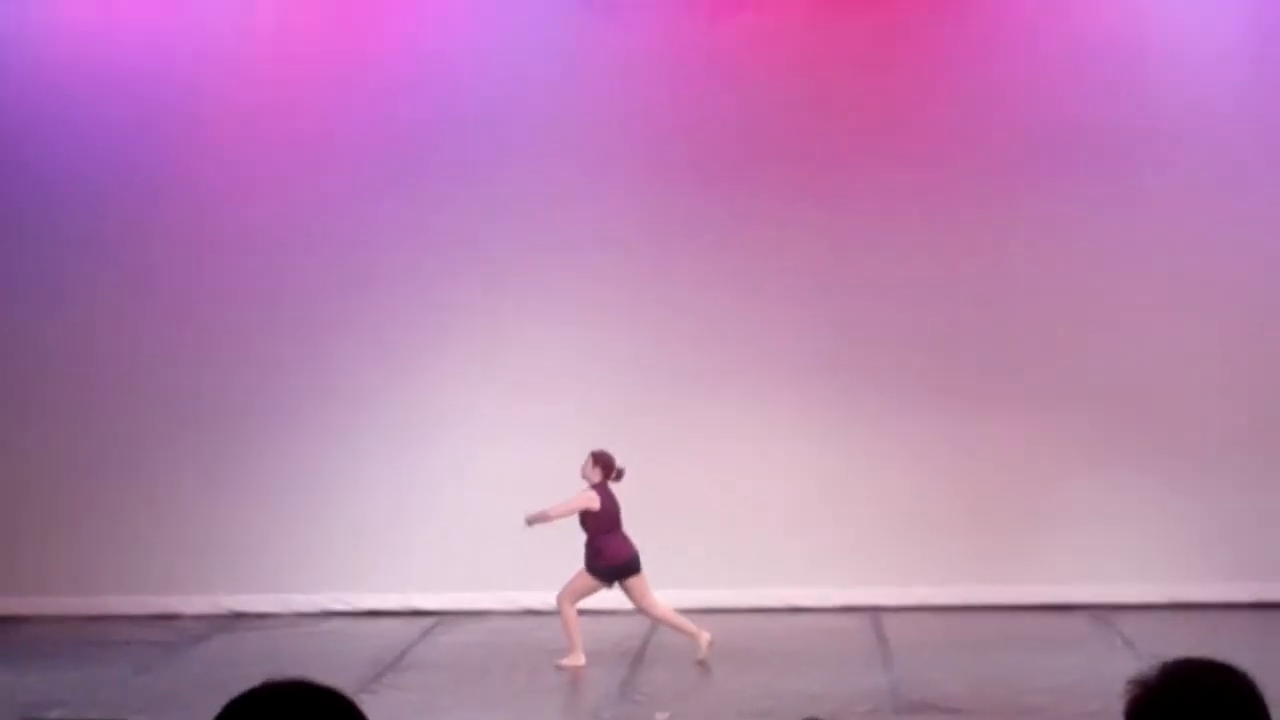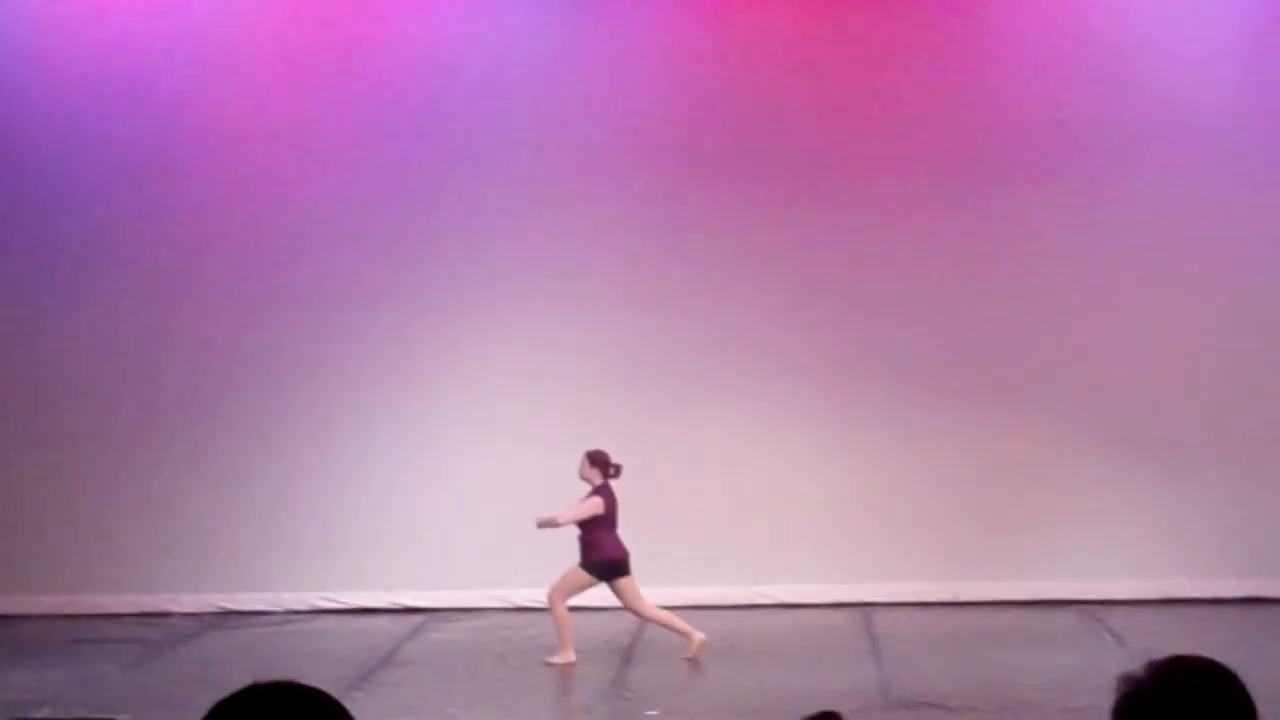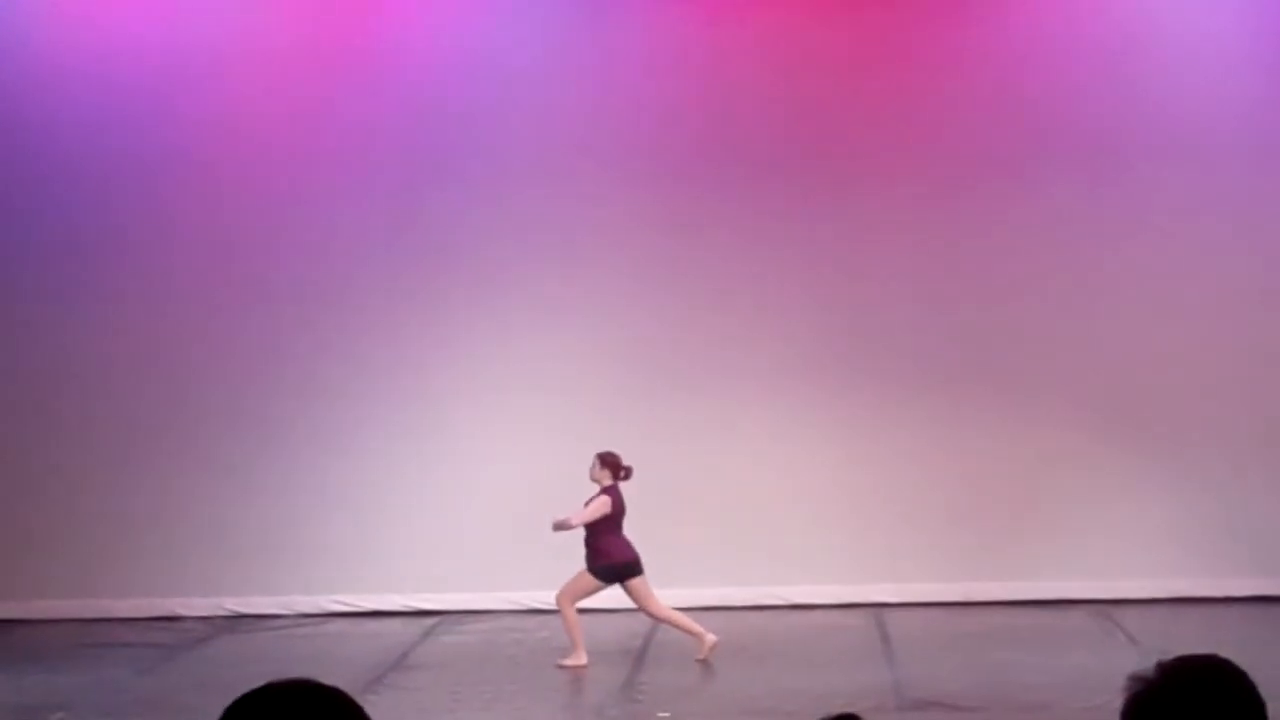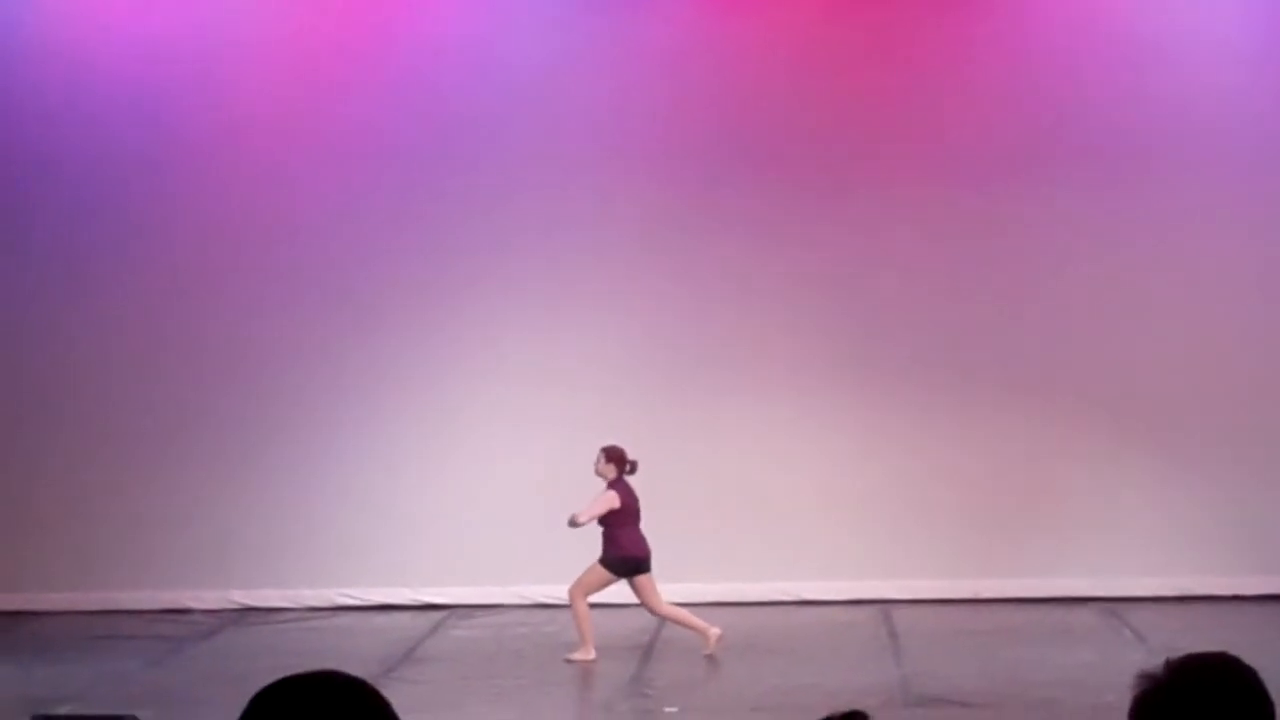
dt=0.4s
person 1, frame 1
left shoulder: (591, 495)
right shoulder: (604, 493)
left elbow: (552, 513)
left wrist: (532, 518)
left hip: (606, 562)
right hip: (626, 557)
left knee: (565, 599)
right knee: (650, 606)
left ankle: (576, 655)
right ankle: (699, 635)
person 1, frame 2
left shoulder: (597, 499)
right shoulder: (603, 492)
left elbow: (562, 520)
left wrist: (542, 522)
left hip: (602, 559)
right hip: (614, 557)
left knee: (556, 596)
right knee: (640, 607)
left ankle: (566, 652)
right ankle: (692, 635)
person 1, frame 3
left shoulder: (605, 498)
right shoulder: (610, 494)
left elbow: (574, 521)
left wrist: (557, 524)
right wrist: (563, 522)
left hip: (609, 563)
right hip: (625, 559)
left knee: (564, 598)
right knee: (654, 608)
left ankle: (578, 655)
right ankle: (704, 636)
person 1, frame 4
left shoulder: (612, 493)
right shoulder: (623, 488)
left elbow: (581, 518)
left wrist: (573, 520)
left hip: (621, 555)
right hip: (637, 553)
left knee: (576, 593)
right knee: (657, 606)
left ankle: (587, 650)
right ankle: (708, 631)
